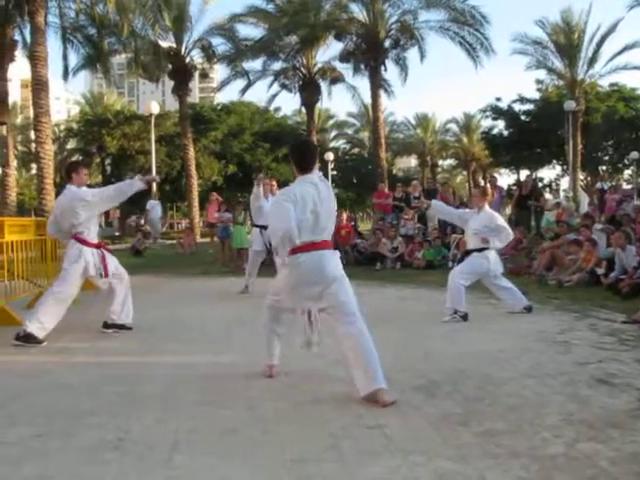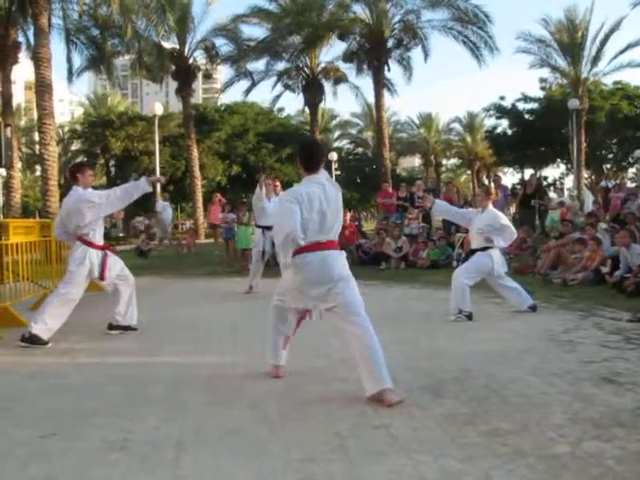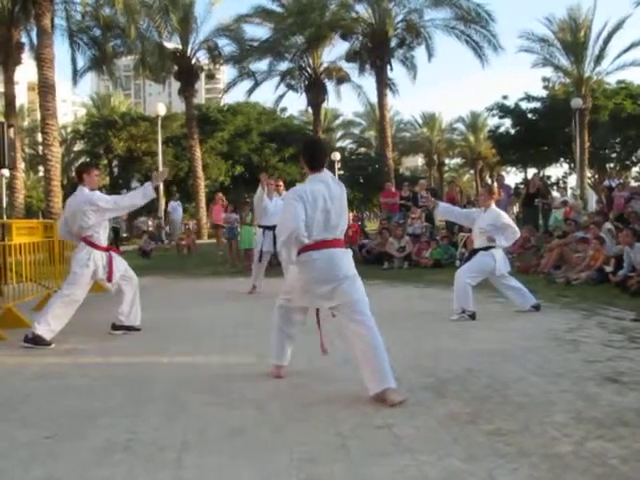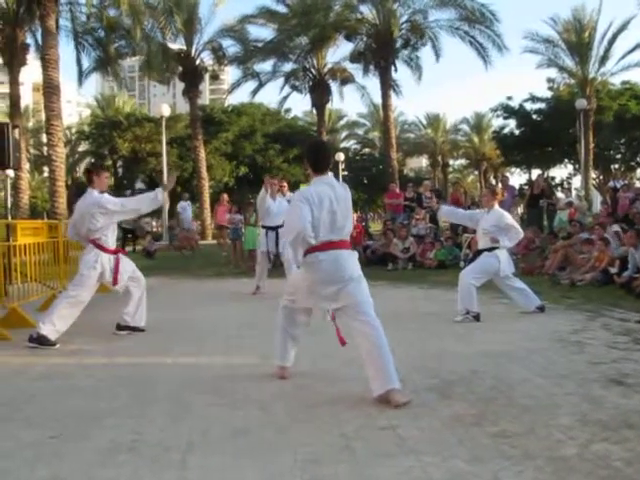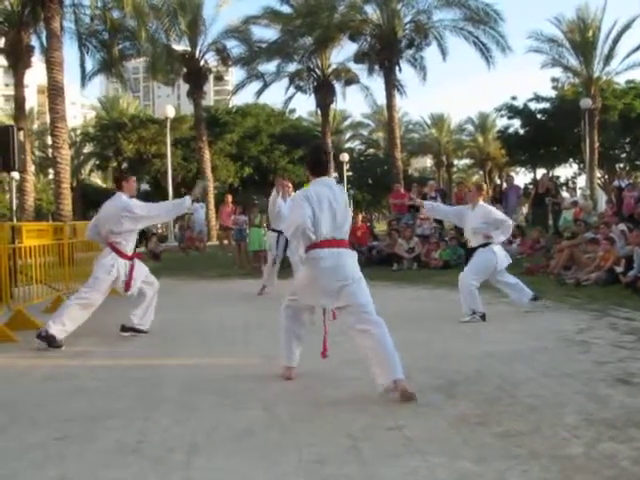
dt=0.3s
person 1, frame 1
left shoulder: (287, 195)
right shoulder: (325, 187)
left elbow: (282, 232)
left wrist: (283, 256)
left hip: (298, 264)
right hip: (326, 261)
left knee: (274, 309)
right knee: (350, 322)
left ankle: (271, 363)
right ankle: (375, 387)
person 1, frame 2
left shoulder: (293, 195)
right shoulder: (333, 188)
left elbow: (286, 233)
left wrist: (286, 260)
left hip: (303, 264)
right hip: (332, 261)
left knee: (281, 309)
right knee: (357, 321)
left ankle: (276, 364)
right ankle: (382, 387)
person 1, frame 3
left shoulder: (298, 193)
right shoulder: (338, 187)
left elbow: (289, 230)
left wrist: (290, 258)
left hip: (309, 262)
right hip: (338, 259)
left knee: (286, 309)
right knee: (361, 321)
left ankle: (279, 364)
right ankle: (384, 387)
person 1, frame 4
left shoulder: (304, 195)
right shoulder: (343, 190)
left elbow: (297, 231)
left wrist: (300, 257)
left hip: (316, 263)
right hip: (344, 260)
left knee: (289, 309)
right knee: (366, 322)
left ankle: (283, 365)
right ankle: (389, 388)
person 1, frame 5
left shoulder: (304, 195)
right shoulder: (340, 192)
left elbow: (298, 225)
left wrist: (300, 257)
left hip: (317, 261)
right hip: (343, 259)
left knee: (292, 310)
right knee: (368, 321)
left ankle: (289, 366)
right ankle: (396, 381)
person 2, frame 1
left shoulder: (63, 200)
right shoulder: (80, 195)
left elbow: (53, 229)
right elbow: (111, 193)
left wrist: (72, 237)
right wrist: (140, 180)
left hip: (93, 250)
right hip: (81, 252)
left knee: (121, 279)
right knee: (62, 291)
left ankle: (116, 321)
right ankle: (29, 331)
person 2, frame 2
left shoulder: (69, 200)
right shoulder: (86, 197)
left elbow: (59, 232)
right elbow: (117, 195)
left wrist: (78, 239)
right wrist: (147, 181)
left hip: (98, 252)
right hip: (86, 254)
left knee: (126, 280)
right knee: (67, 293)
left ankle: (121, 322)
right ankle: (34, 333)
person 2, frame 3
left shoulder: (73, 201)
right shoulder: (91, 199)
left elbow: (64, 231)
right elbow: (124, 202)
left wrist: (83, 239)
right wrist: (152, 185)
left hip: (102, 253)
right hip: (90, 255)
left knee: (129, 281)
right knee: (71, 294)
left ankle: (124, 322)
right ankle: (37, 334)
person 2, frame 4
left shoulder: (84, 202)
right shoulder: (101, 202)
left elbow: (73, 232)
right elbow: (134, 205)
left wrist: (92, 240)
right wrist: (164, 190)
left hip: (109, 255)
right hip: (97, 258)
left knee: (137, 282)
right knee: (76, 296)
left ankle: (129, 323)
right ankle: (42, 333)
person 2, frame 5
left shoulder: (110, 204)
right shoulder: (128, 206)
left elbow: (92, 232)
right elbow: (160, 210)
right wrist: (191, 197)
left hip: (125, 260)
right hip: (114, 261)
left knee: (150, 286)
right knee: (87, 298)
left ankle: (135, 324)
right ankle: (50, 332)
person 3, frame 1
left shoulder: (491, 216)
right shoulder: (470, 214)
left elbow: (508, 234)
right elbow: (450, 213)
left wrist: (491, 242)
right wrist: (430, 204)
left hip: (482, 256)
right hip: (476, 255)
left knee: (456, 277)
right knee: (498, 283)
left ankle: (460, 312)
right ankle: (523, 305)
person 3, frame 2
left shoulder: (495, 215)
right shoulder: (474, 214)
left elbow: (511, 233)
right elbow: (454, 212)
left wrist: (495, 240)
right wrist: (434, 203)
left hip: (486, 255)
right hip: (479, 254)
left knee: (460, 276)
right knee: (502, 282)
left ankle: (464, 312)
right ankle: (529, 304)
person 3, frame 3
left shoulder: (498, 215)
right shoulder: (478, 213)
left elbow: (514, 232)
right elbow: (457, 214)
left wrist: (497, 240)
right wrist: (436, 205)
left hip: (489, 255)
right hip: (482, 254)
left knee: (462, 276)
right knee: (505, 282)
left ankle: (467, 311)
right ankle: (532, 304)
person 3, frame 4
left shoulder: (501, 215)
right shoulder: (482, 214)
left elbow: (517, 232)
right elbow: (462, 216)
left wrist: (501, 241)
right wrist: (440, 208)
left hip: (493, 256)
right hip: (488, 255)
left knee: (466, 277)
right knee: (509, 283)
left ankle: (471, 312)
right ankle: (536, 305)
person 3, frame 5
left shoulder: (487, 210)
right shoulder: (465, 210)
left elbow: (507, 224)
right elbow: (446, 212)
left wrist: (494, 236)
right wrist: (424, 204)
left hip: (487, 252)
right hip: (478, 252)
left knee: (466, 279)
right knee: (502, 279)
left ankle: (477, 313)
right ankle: (530, 297)
person 4, frame 1
right shoulder: (255, 198)
right elbow: (257, 193)
right wrist: (258, 182)
right hip: (259, 233)
right knee: (253, 261)
right ankle: (247, 285)
person 4, frame 2
left shoulder: (277, 201)
right shoulder: (258, 199)
right elbow: (259, 194)
right wrist: (260, 184)
right hip: (262, 233)
right knee: (257, 261)
right ankle: (252, 285)
person 4, frame 3
left shoulder: (280, 201)
right shoulder: (259, 199)
right elbow: (260, 195)
right wrist: (262, 183)
right hip: (264, 234)
right knee: (259, 261)
right ankle: (255, 285)
person 4, frame 4
left shoulder: (283, 201)
right shoulder: (262, 199)
right elbow: (262, 199)
right wrist: (266, 186)
left hip: (281, 233)
right hip: (267, 234)
left knee: (288, 260)
right knee: (262, 261)
right ankle: (258, 285)
person 4, frame 5
right shoulder: (274, 200)
right elbow: (274, 208)
right wrist: (278, 189)
right hip: (277, 237)
right knee: (272, 263)
right ankle: (265, 285)
